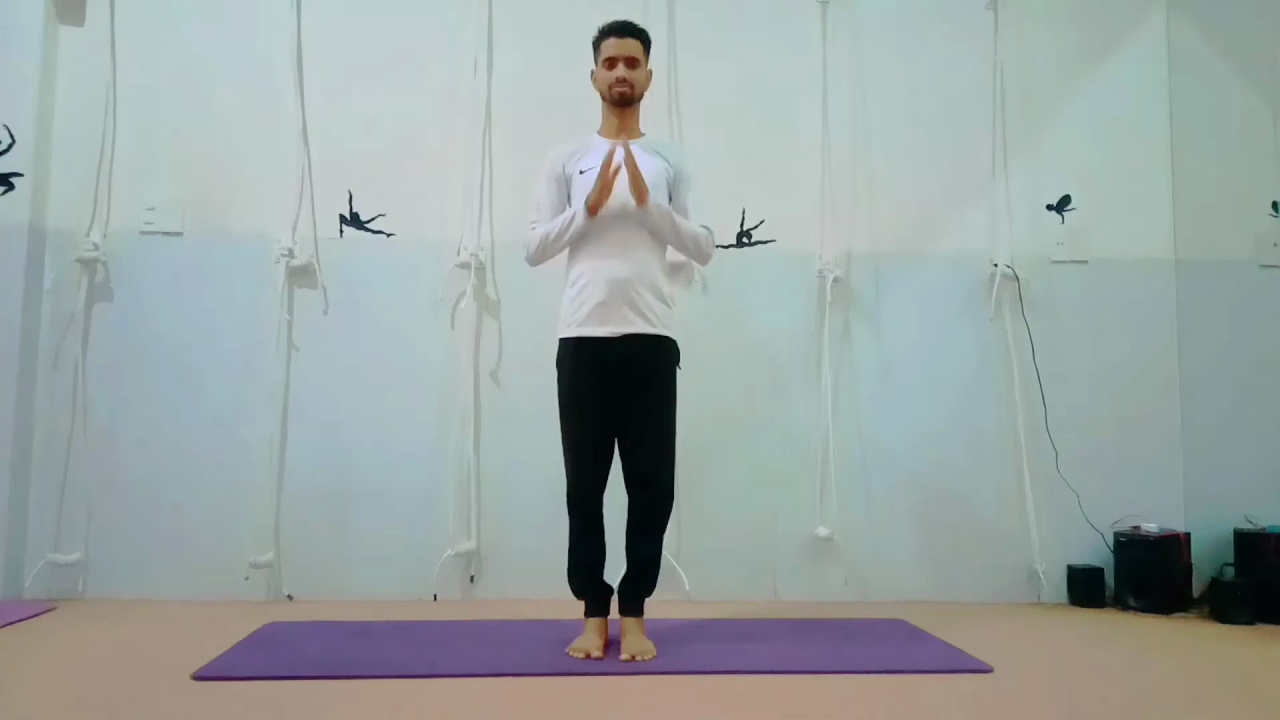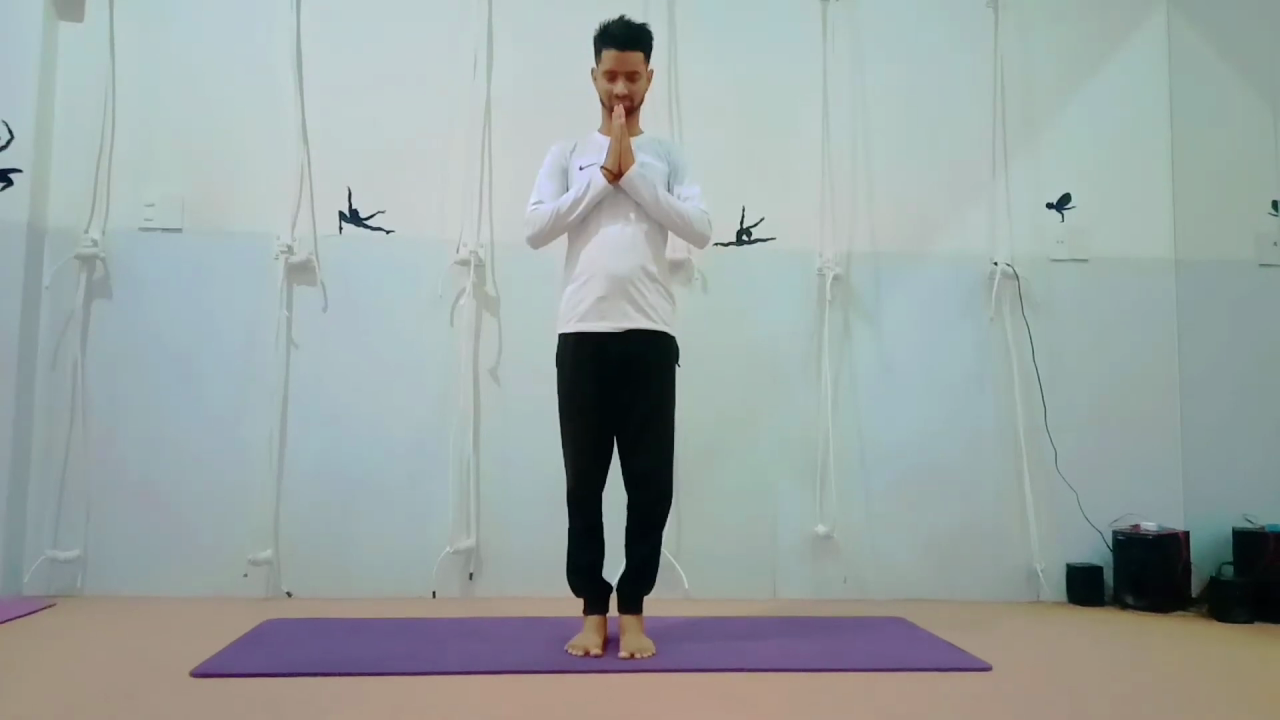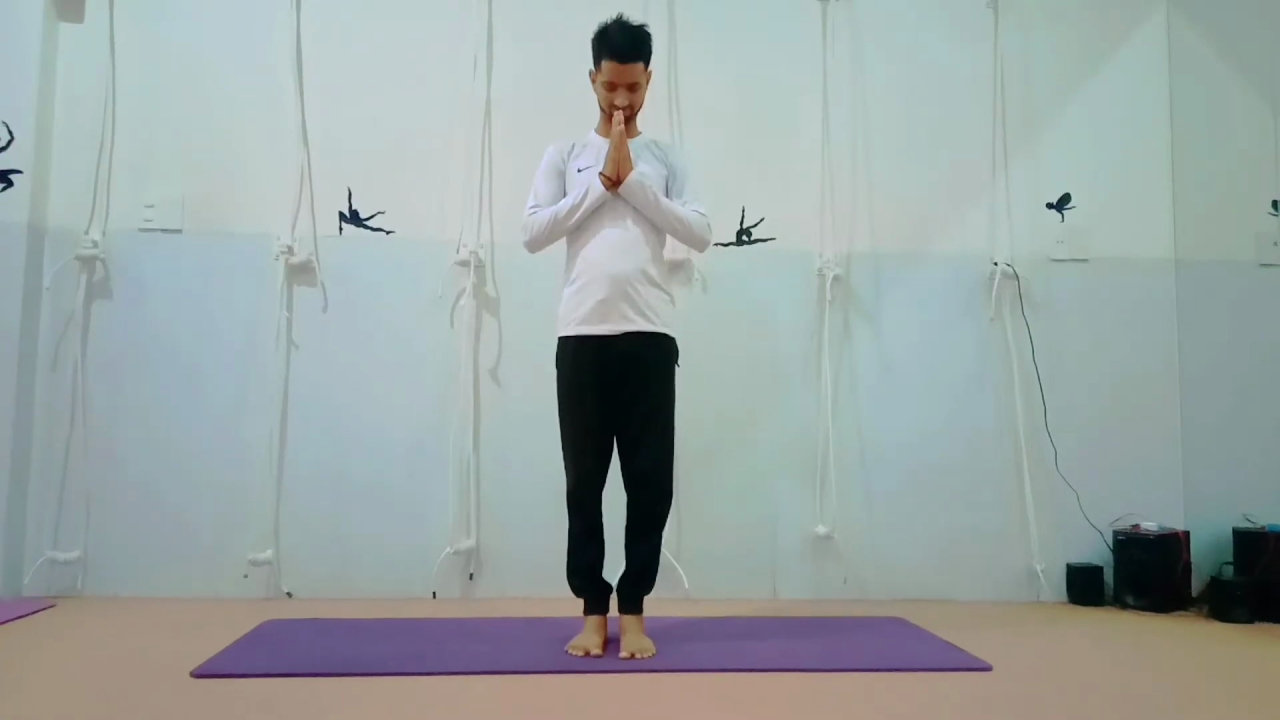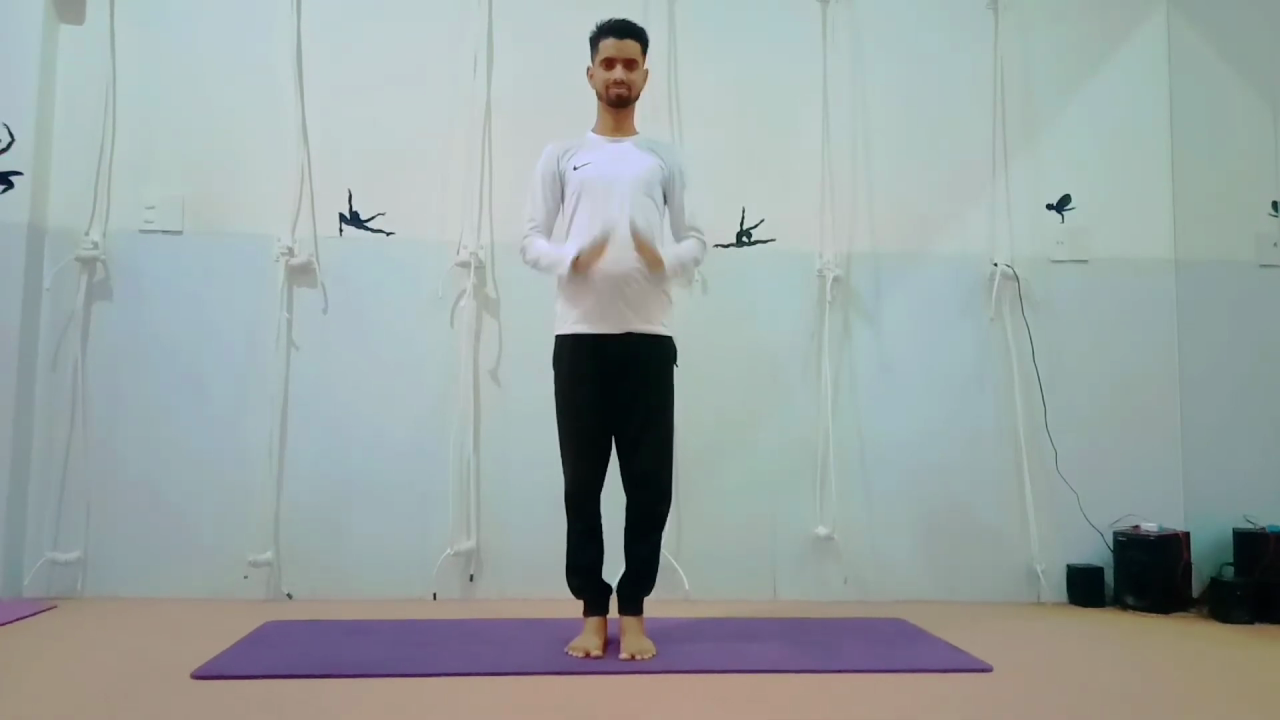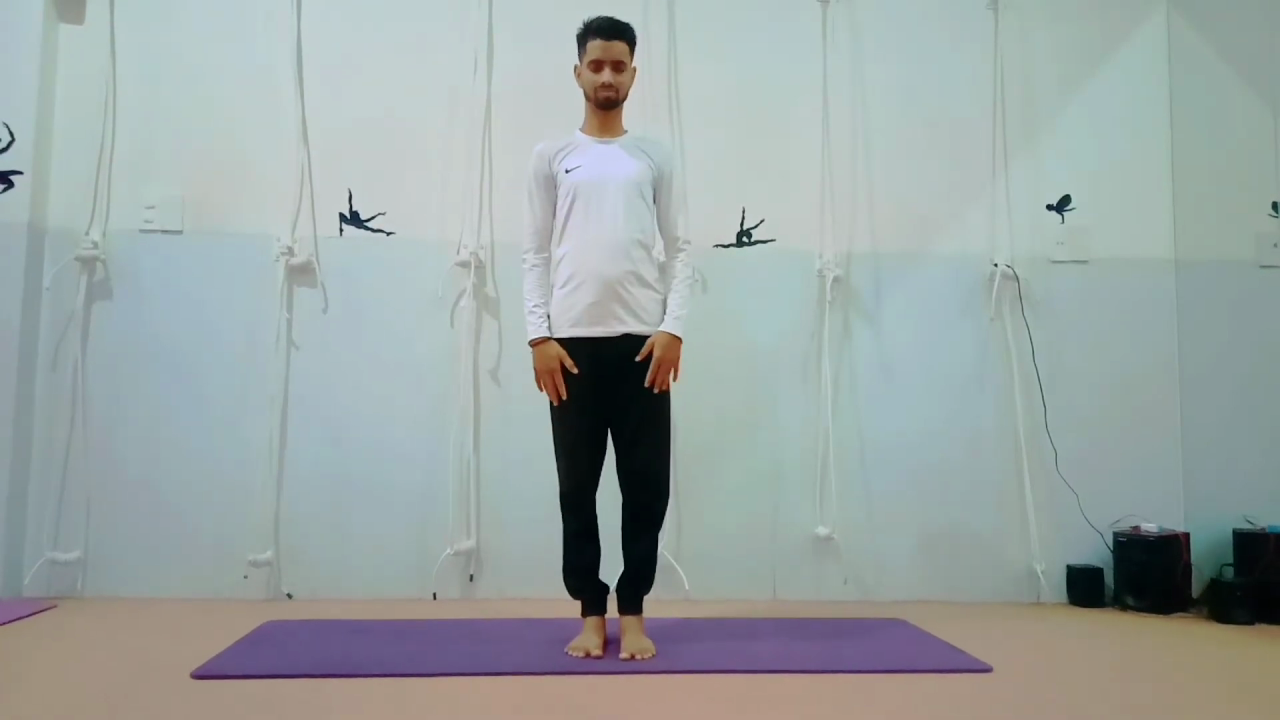
dt=1s
person 1, frame 1
left shoulder: (669, 160)
right shoulder: (567, 159)
left elbow: (703, 246)
right elbow: (534, 245)
left wrist: (650, 205)
right wrist: (586, 209)
left hip: (651, 339)
right hip: (583, 339)
left knee: (651, 484)
right knee: (585, 485)
left ankle: (633, 614)
right ankle: (593, 614)
person 1, frame 2
left shoulder: (668, 157)
right shoulder: (567, 154)
left elbow: (700, 230)
right elbow: (536, 228)
left wrist: (634, 173)
right wrist: (602, 175)
left hip: (650, 336)
right hip: (582, 335)
left knee: (650, 481)
right knee: (584, 481)
left ankle: (632, 611)
right ankle: (592, 609)
person 1, frame 3
left shoulder: (666, 159)
right shoulder: (564, 156)
left elbow: (699, 234)
right elbow: (533, 233)
left wrist: (633, 180)
right wrist: (601, 182)
left hip: (649, 338)
right hip: (582, 338)
left knee: (650, 482)
right knee: (584, 483)
left ankle: (632, 611)
right ankle: (592, 611)
person 1, frame 4
left shoulder: (666, 159)
right shoulder: (561, 156)
left elbow: (695, 240)
right elbow: (531, 240)
left wrist: (664, 258)
right wrist: (570, 260)
left hip: (646, 338)
right hip: (581, 338)
left knee: (649, 482)
right knee: (583, 482)
left ankle: (632, 613)
right ankle: (593, 612)
person 1, frame 5
left shoulder: (654, 157)
right shoulder: (551, 157)
left elbow: (676, 250)
right elbow: (536, 254)
left wrist: (673, 327)
right wrist: (539, 335)
left hip: (641, 339)
right hip: (573, 340)
left knee: (646, 481)
right knee: (578, 483)
left ankle: (632, 612)
right ankle: (591, 612)
